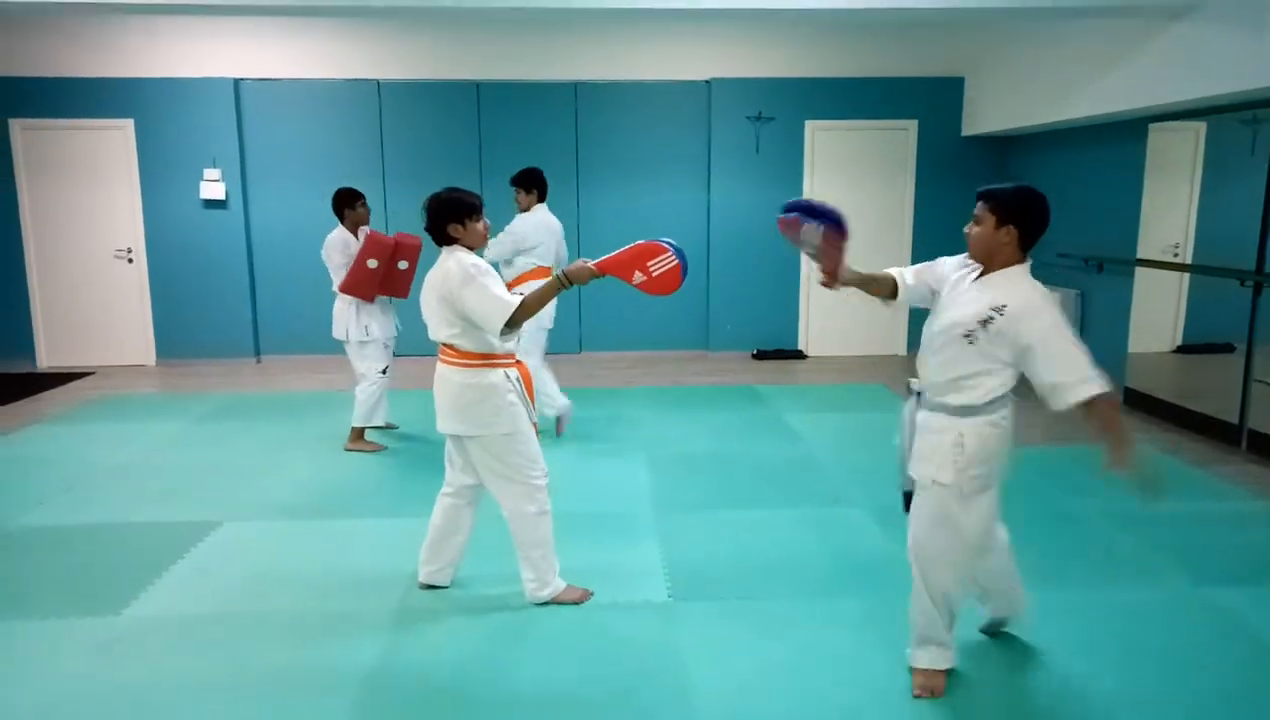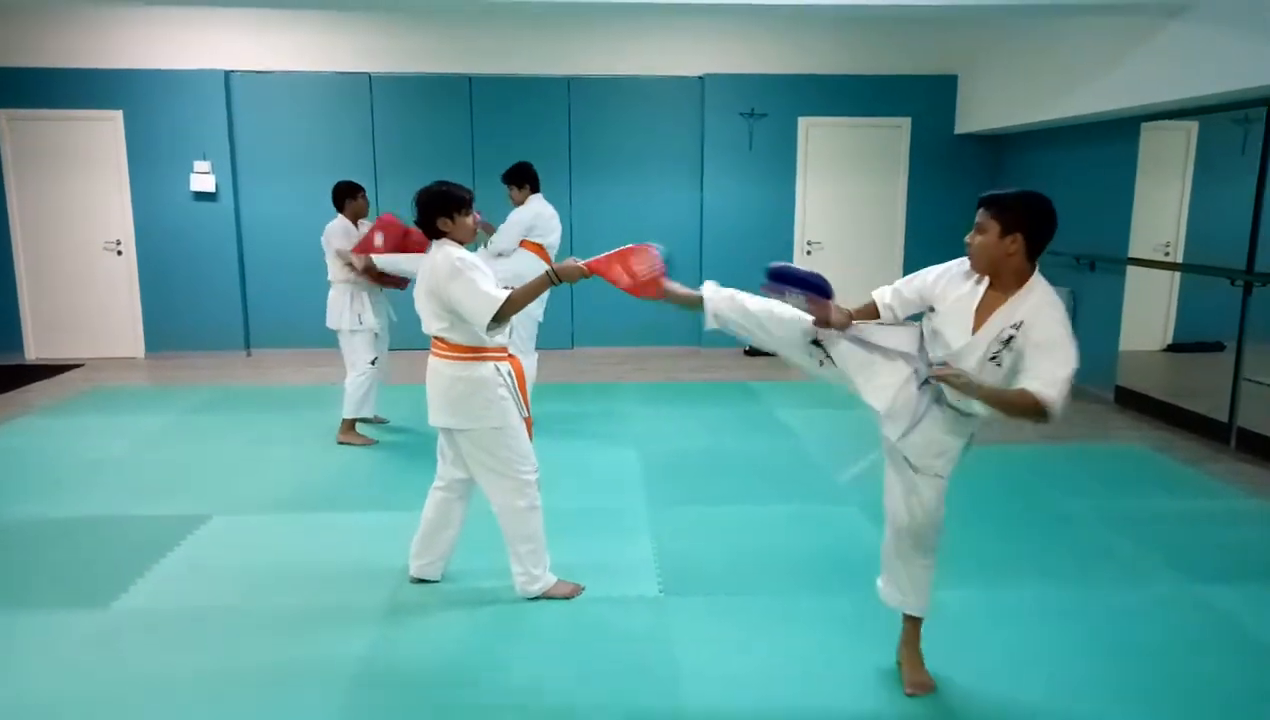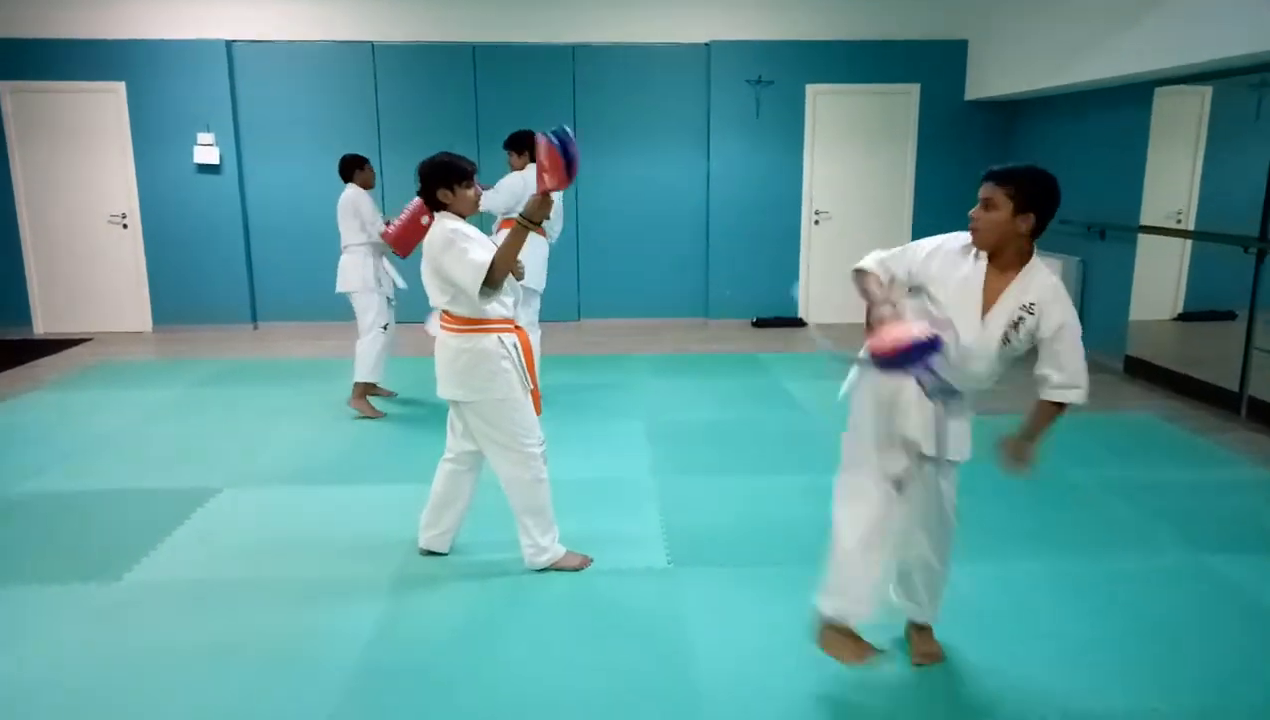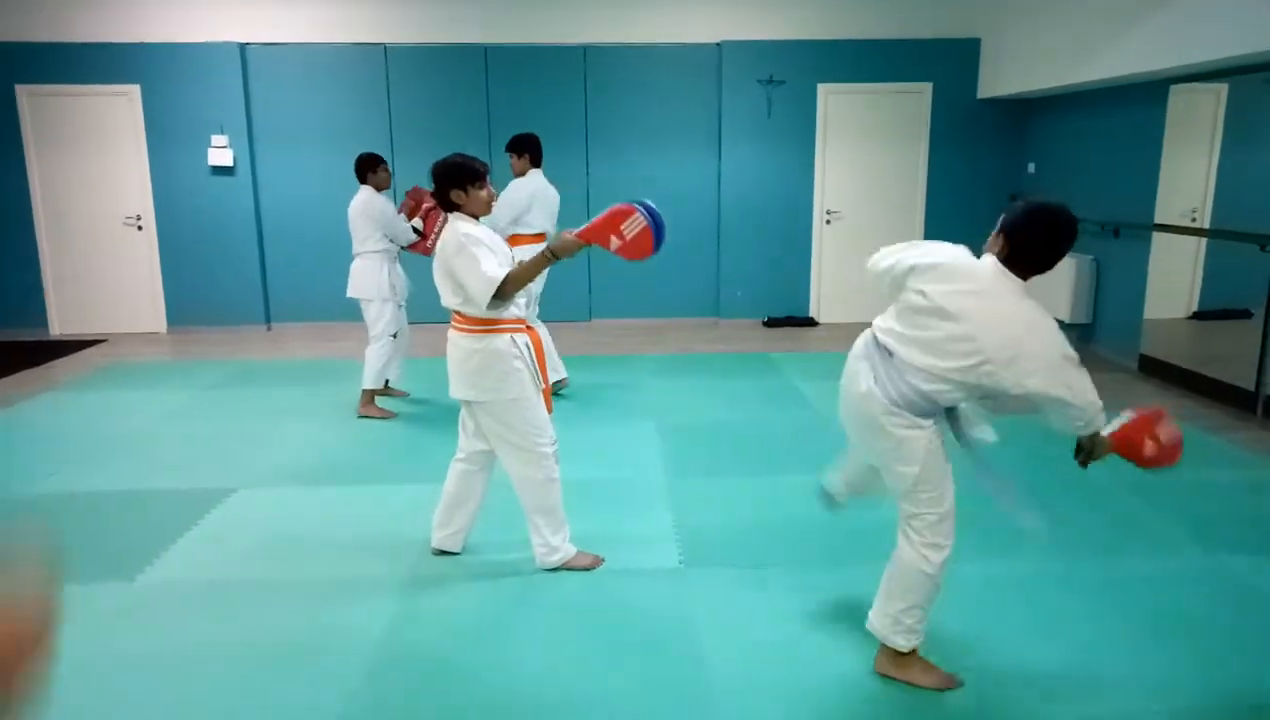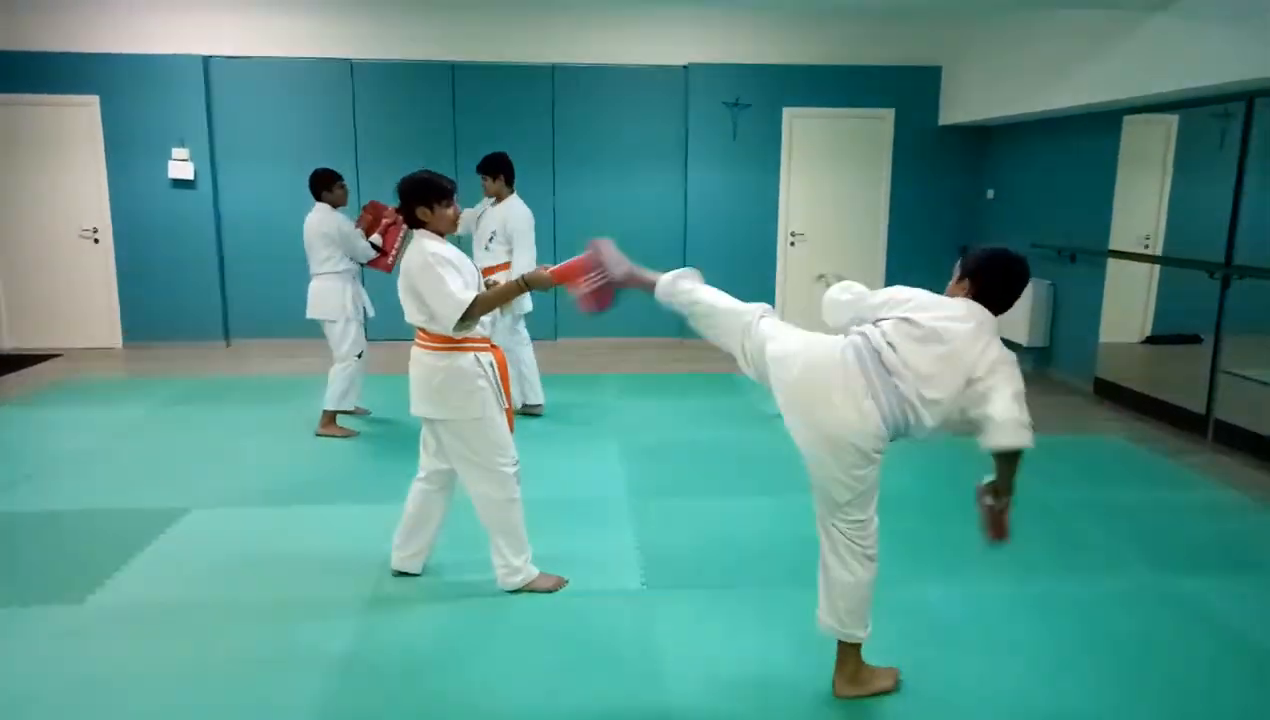
dt=0.3s
person 1, frame 1
left shoulder: (1026, 304)
right shoulder: (958, 269)
left elbow: (1079, 378)
right elbow: (901, 284)
left wrist: (1120, 446)
right wrist: (849, 277)
left hip: (959, 437)
right hip: (932, 418)
left knee: (935, 543)
right knee: (971, 530)
left ankle: (931, 656)
right ankle: (1005, 608)
person 1, frame 2
left shoulder: (1047, 321)
right shoulder: (960, 274)
left elbow: (1041, 404)
right elbow: (894, 297)
left wrist: (973, 385)
right wrist: (845, 314)
left hip: (941, 425)
right hip: (897, 368)
left knee: (915, 527)
right knee: (808, 334)
left ankle: (910, 645)
right ankle: (687, 297)
person 1, frame 3
left shoulder: (1048, 298)
right shoulder: (948, 251)
left elbow: (1064, 385)
right elbow: (871, 267)
left wrist: (1027, 439)
right wrist: (878, 300)
left hip: (946, 411)
right hip: (898, 381)
left knee: (932, 520)
right knee: (873, 495)
left ankle: (919, 621)
right ankle: (839, 619)
person 1, frame 4
left shoulder: (942, 257)
right shoulder: (1036, 334)
left elbow: (883, 266)
right elbow: (1079, 409)
right wrist: (1091, 446)
left hip: (867, 369)
right hip: (899, 415)
right knee: (930, 529)
left ankle: (844, 485)
right ankle: (895, 652)
person 1, frame 5
left shoulder: (920, 302)
right shoulder: (999, 365)
left elbow: (839, 302)
right elbow: (1009, 435)
left wrist: (843, 306)
right wrist: (1001, 493)
left hip: (812, 372)
right hip: (851, 435)
left knee: (752, 322)
right knee: (851, 538)
left ankle: (634, 276)
right ankle: (851, 670)
person 2, frame 1
left shoulder: (442, 270)
right shoulder: (466, 268)
right elbow: (510, 318)
right wrist: (564, 279)
left hip: (459, 381)
right hip: (485, 386)
left knee: (462, 482)
right knee: (527, 483)
left ankle: (433, 570)
right ankle: (545, 584)
person 2, frame 2
left shoulder: (436, 259)
right shoulder: (456, 261)
right elbow: (495, 313)
right wrist: (552, 276)
left hip: (451, 373)
right hip: (476, 378)
left knee: (455, 477)
right knee: (517, 478)
left ankle: (425, 564)
right ankle: (535, 578)
person 2, frame 3
left shoulder: (452, 231)
right shoulder: (449, 235)
right elbow: (489, 281)
left wrist: (510, 269)
right wrist: (527, 222)
left hip: (469, 348)
right hip: (482, 352)
left knee: (464, 449)
right knee: (524, 449)
left ankle: (434, 536)
right ankle: (544, 549)
person 2, frame 4
left shoulder: (466, 232)
right shoulder: (464, 238)
right elbow: (496, 294)
left wrist: (520, 270)
right wrist: (550, 253)
left hip: (479, 349)
right hip: (493, 353)
left knee: (476, 448)
right knee: (535, 449)
left ankle: (447, 535)
right ankle: (555, 549)
person 2, frame 5
left shoulder: (429, 251)
right shoulder: (430, 256)
right elbow: (461, 314)
left wrist: (492, 289)
right wrist: (523, 284)
left hip: (442, 367)
right hip: (457, 372)
left knee: (437, 469)
right knee: (497, 469)
left ankle: (406, 557)
right ankle: (516, 571)
person 3, frame 1
left shoulder: (368, 234)
right shoulder: (335, 242)
left hip: (376, 309)
right hip: (355, 314)
left knee: (381, 369)
right knee: (374, 374)
left ankle: (372, 418)
right ankle: (356, 437)
person 3, frame 2
left shoulder: (365, 227)
right shoulder: (335, 229)
right elbow: (352, 267)
left hip: (369, 300)
right hip: (350, 303)
left knee: (375, 359)
right knee: (363, 364)
left ankle: (362, 411)
right ankle: (346, 429)
person 3, frame 3
left shoulder: (354, 197)
right shoulder: (357, 196)
left elbow: (375, 231)
right elbow: (379, 232)
left hip: (369, 266)
right hip: (363, 266)
left knee: (381, 327)
right knee: (375, 328)
left ankle: (369, 383)
right ankle: (359, 395)
person 3, frame 4
left shoulder: (360, 201)
right shoulder: (377, 202)
right elbow: (404, 235)
left wrist: (404, 214)
left hip: (373, 271)
right hip: (377, 273)
left knee: (398, 331)
right knee: (384, 335)
left ankle: (382, 384)
right ankle: (366, 402)
person 3, frame 5
left shoulder: (314, 219)
right shoulder: (335, 220)
right elbow: (364, 253)
left wrist: (361, 228)
right wrist: (382, 230)
left hip: (329, 290)
right hip: (338, 292)
left knee: (354, 351)
right knee: (349, 356)
left ankle: (344, 403)
right ankle: (327, 422)
person 4, frame 1
left shoulder: (529, 221)
right shoulder: (551, 223)
left elbow: (494, 252)
right elbow: (561, 260)
left hip: (529, 294)
right hip: (532, 292)
left knee: (527, 358)
right knee: (524, 357)
left ankle: (557, 407)
person 4, frame 2
left shoulder: (527, 210)
right shoulder: (551, 214)
left elbow: (503, 245)
left wrist: (488, 238)
right wrist: (492, 231)
left hip: (522, 268)
right hip: (538, 278)
right knee: (522, 350)
person 4, frame 3
left shoulder: (518, 179)
right shoulder: (553, 188)
left elbow: (493, 203)
right elbow: (554, 231)
right hip: (536, 252)
right knee: (527, 321)
person 4, frame 4
left shoulder: (521, 186)
right shoulder: (549, 190)
left elbow: (496, 221)
left hip: (522, 258)
right hip: (533, 257)
right knee: (529, 322)
right ankle: (554, 375)
person 4, frame 5
left shoulder: (517, 213)
right shoulder: (490, 205)
left elbow: (525, 255)
right elbow: (465, 222)
left hip: (503, 284)
right hip: (494, 284)
left knee: (491, 345)
right knee: (516, 342)
right ankle: (533, 400)
